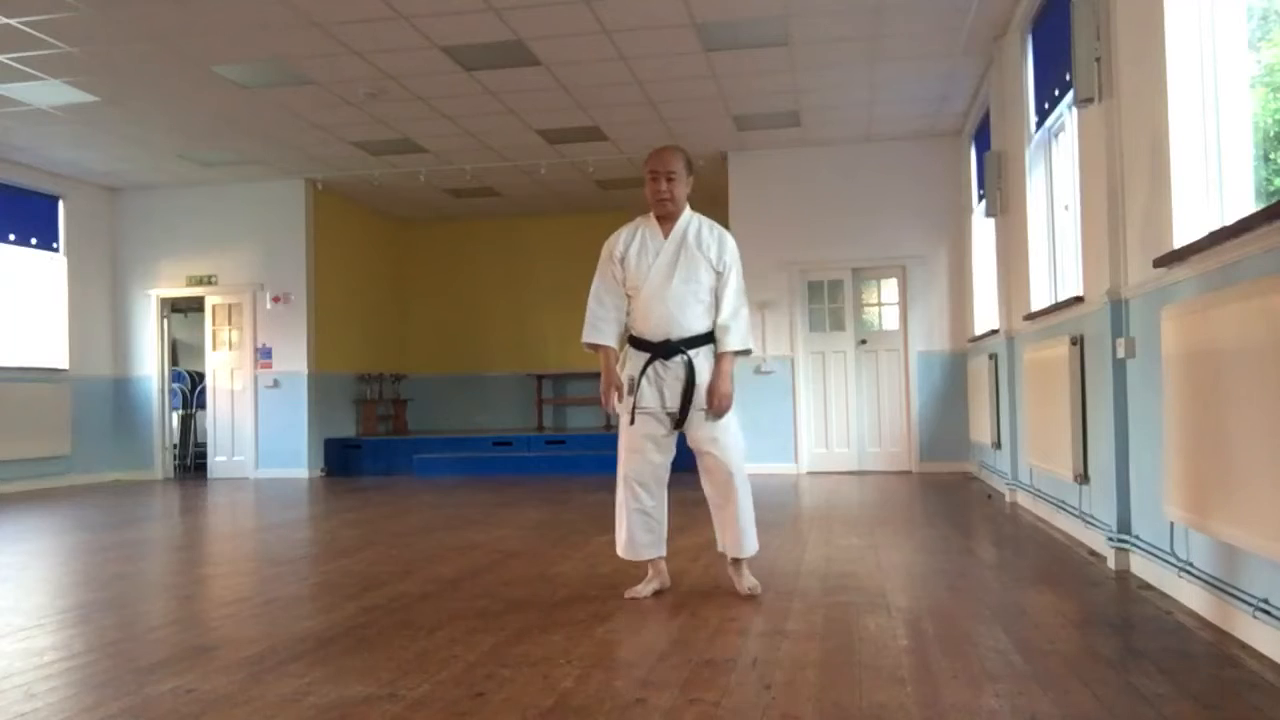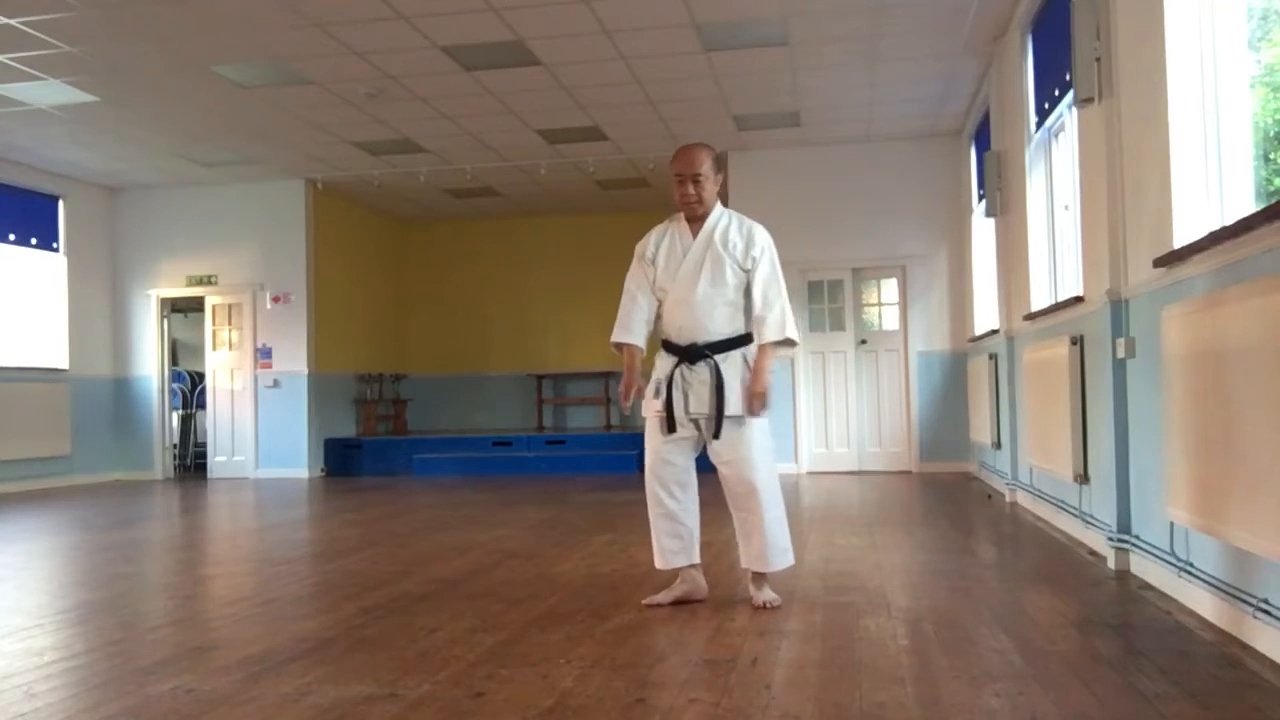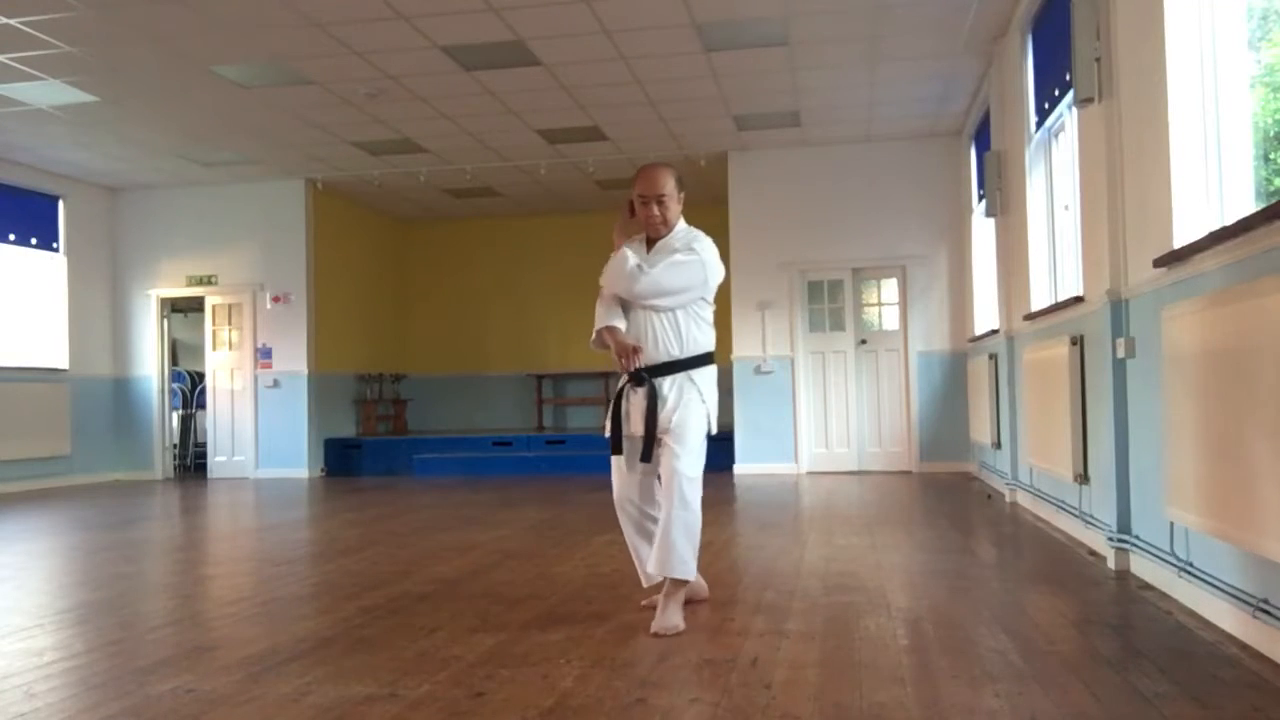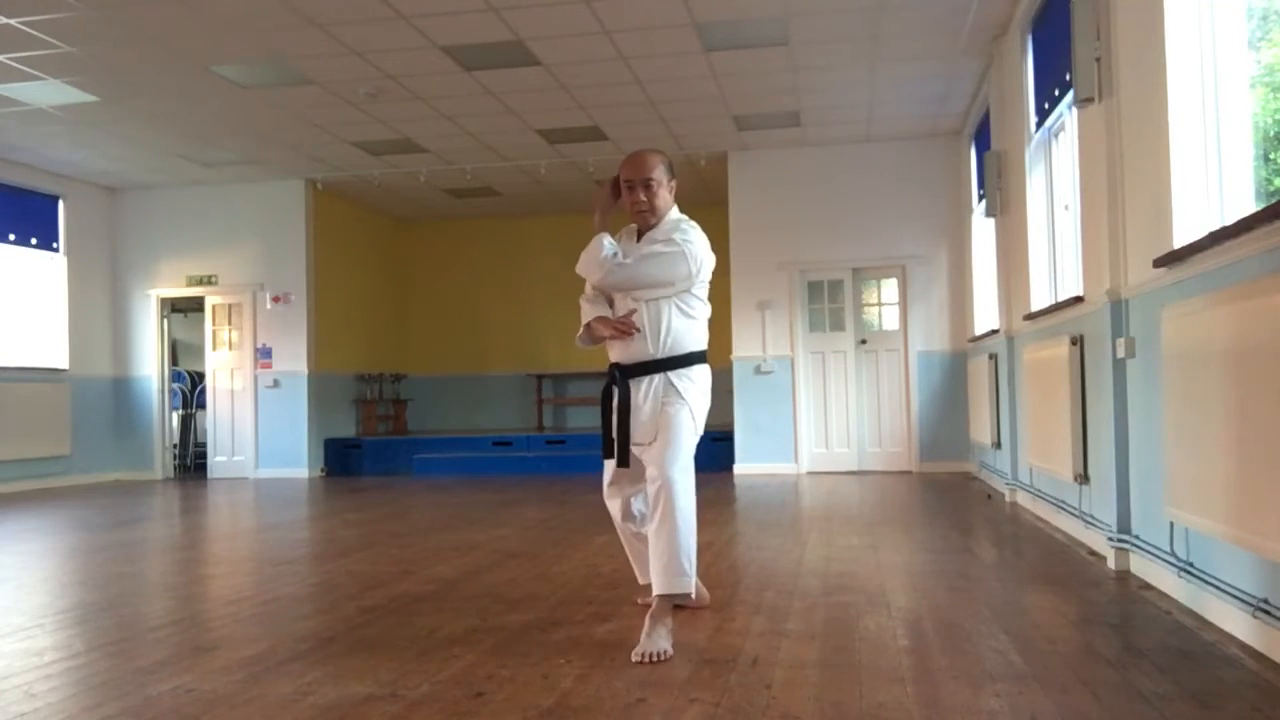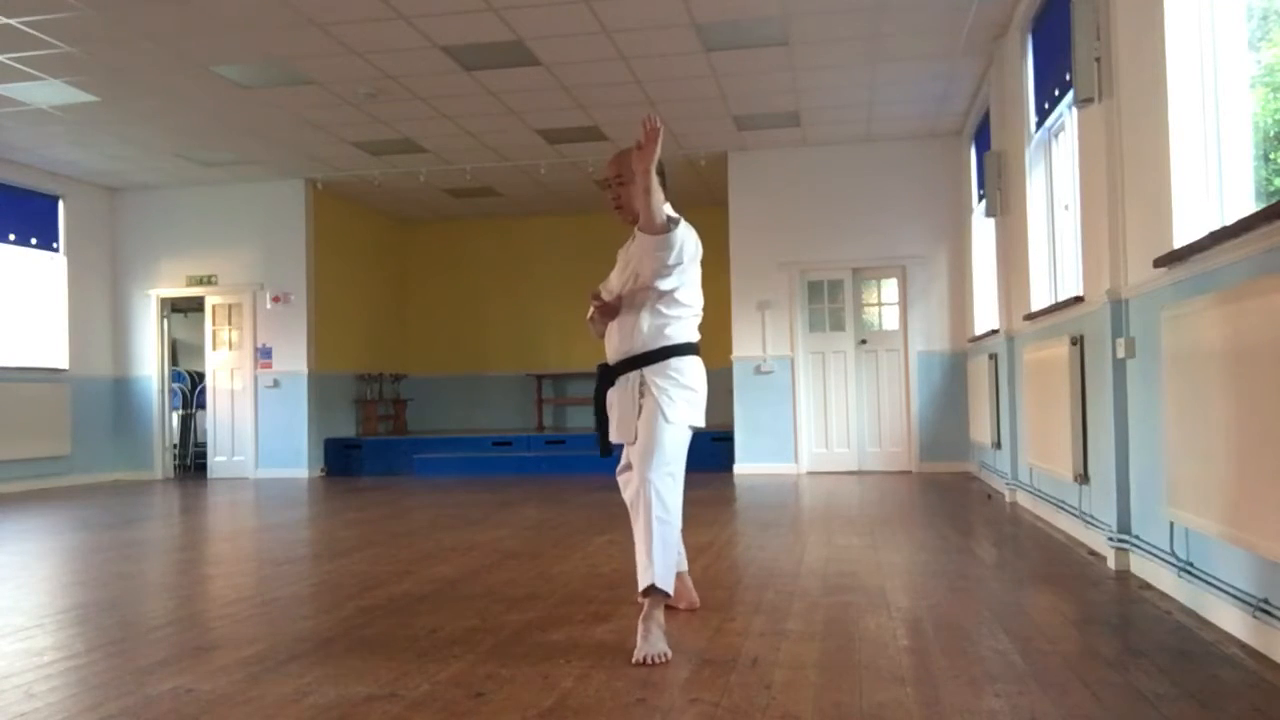
dt=1s
person 1, frame 1
left shoulder: (716, 239)
right shoulder: (623, 242)
left elbow: (732, 312)
right elbow: (607, 309)
left wrist: (724, 373)
right wrist: (608, 369)
left hip: (701, 367)
right hip: (642, 369)
left knee: (726, 467)
right knee: (639, 474)
left ankle: (738, 563)
right ankle: (656, 569)
person 1, frame 2
left shoulder: (749, 235)
right shoulder: (655, 242)
left elbow: (771, 306)
right elbow: (637, 306)
left wrist: (760, 368)
right wrist: (631, 367)
left hip: (733, 370)
right hip: (673, 371)
left knee: (749, 475)
right knee: (665, 475)
left ankle: (759, 578)
right ankle: (688, 576)
person 1, frame 3
left shoulder: (697, 251)
right shoulder: (632, 256)
left elbow: (631, 284)
right elbow: (609, 303)
left wrist: (620, 241)
right wrist: (615, 338)
left hip: (685, 385)
right hip: (636, 387)
left knee: (679, 479)
right knee: (631, 491)
left ankle: (672, 592)
right ankle: (685, 579)
person 1, frame 4
left shoulder: (686, 241)
right shoulder: (626, 242)
left elbow: (603, 273)
right elbow: (594, 296)
left wrist: (600, 219)
right wrist: (600, 324)
left hip: (674, 383)
right hip: (629, 386)
left knee: (668, 481)
right knee: (623, 492)
left ankle: (662, 612)
right ankle: (680, 584)
person 1, frame 5
left shoulder: (674, 235)
right shoulder: (632, 246)
left elbow: (662, 254)
right elbow: (610, 312)
left wrist: (646, 176)
right wrist: (600, 313)
left hip: (668, 377)
right hip: (632, 382)
left knee: (653, 480)
right knee: (637, 483)
left ankle: (652, 614)
right ankle: (676, 583)
